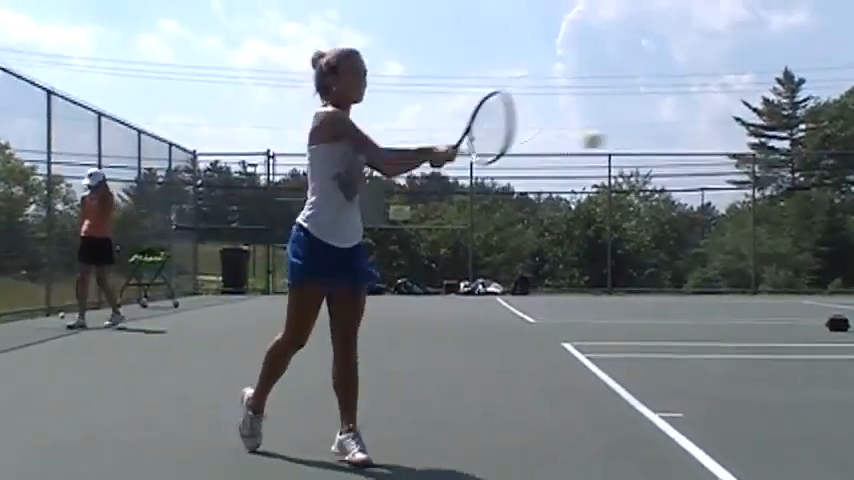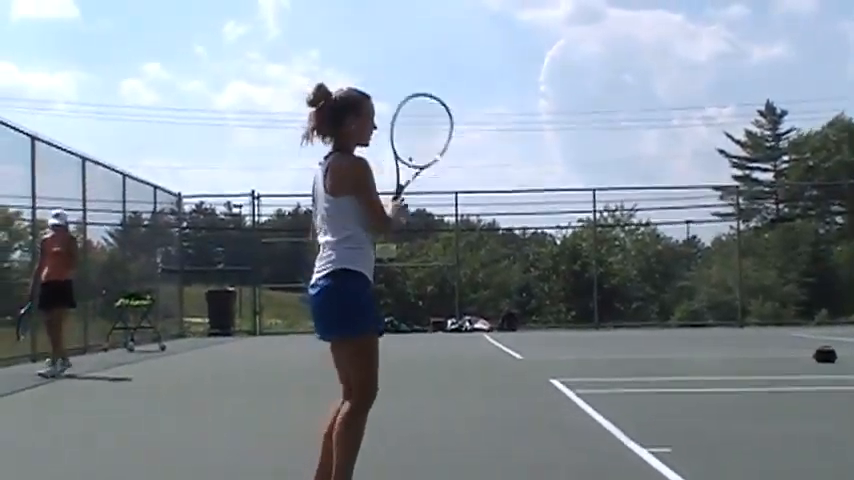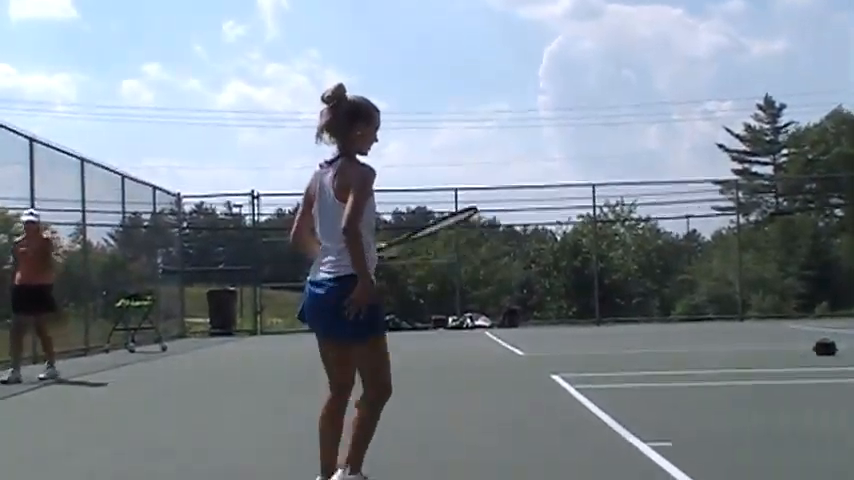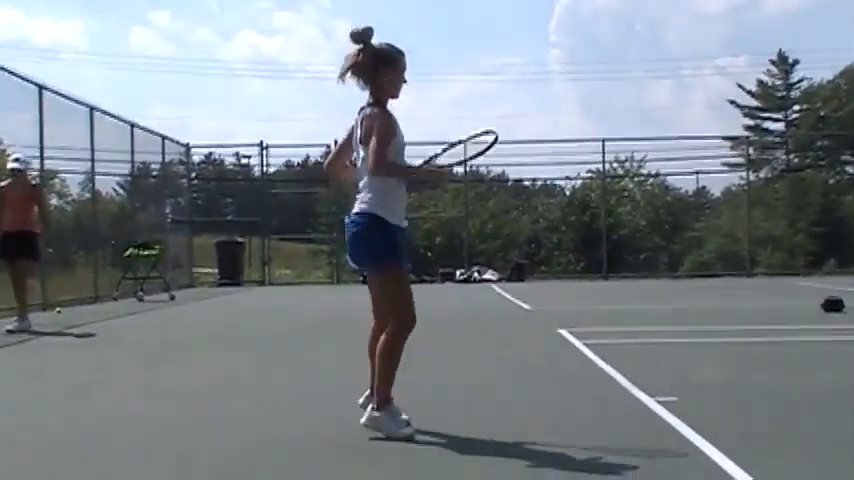
dt=0.7s
person 1, frame 1
left shoulder: (355, 131)
right shoulder: (327, 119)
left elbow: (390, 169)
right elbow: (379, 158)
left wrist: (426, 155)
right wrist: (426, 154)
left hip: (348, 246)
right hip: (314, 241)
left knee: (346, 342)
right knee: (295, 337)
left ankle: (348, 432)
right ankle: (256, 403)
person 1, frame 2
left shoulder: (326, 169)
right shoulder: (354, 166)
right elbow: (380, 224)
left wrist: (379, 213)
right wrist: (395, 213)
left hip: (329, 284)
right hip: (345, 284)
left knee: (354, 394)
right knee: (362, 395)
person 1, frame 3
left shoulder: (319, 175)
right shoulder: (360, 172)
left elbow: (299, 235)
right elbow: (350, 227)
right wrist: (365, 279)
left hip: (320, 287)
right hip: (348, 287)
left knee: (339, 390)
right knee: (378, 388)
person 1, frame 4
left shoulder: (363, 119)
right shoulder: (381, 117)
left elbow: (333, 166)
right elbow: (379, 165)
right wrist: (423, 173)
left hip: (376, 223)
right hip: (376, 224)
left knee: (388, 317)
right knee: (402, 319)
left ankle: (376, 396)
right ankle: (380, 406)
person 2, frame 1
left shoulder: (106, 198)
right shoulder: (86, 198)
left elbow: (105, 217)
right elbow: (84, 220)
left wrist: (99, 195)
right wrist: (82, 238)
left hip: (101, 241)
right hip: (86, 240)
left knee: (102, 281)
right knee: (81, 280)
left ankle: (116, 313)
right ankle: (81, 317)
person 2, frame 2
left shoulder: (70, 241)
right shoulder: (45, 241)
left elbow: (73, 264)
right elbow: (40, 264)
right wrist: (32, 286)
left hip: (62, 285)
right hip: (46, 285)
left knee: (56, 327)
right knee: (51, 328)
left ankle: (53, 365)
right ankle: (64, 359)
person 2, frame 3
left shoulder: (45, 241)
right shoulder: (18, 243)
left elbow: (48, 265)
right elbow: (16, 267)
right wrist: (14, 288)
left hip: (39, 288)
right hip: (21, 288)
left knee: (41, 331)
right knee: (16, 332)
left ankle: (51, 367)
right ankle: (15, 371)
person 2, frame 4
left shoulder: (33, 188)
left elbow: (43, 213)
left hip: (27, 234)
left knee: (21, 278)
right knee: (15, 280)
left ankle: (22, 319)
right ankle: (24, 318)
